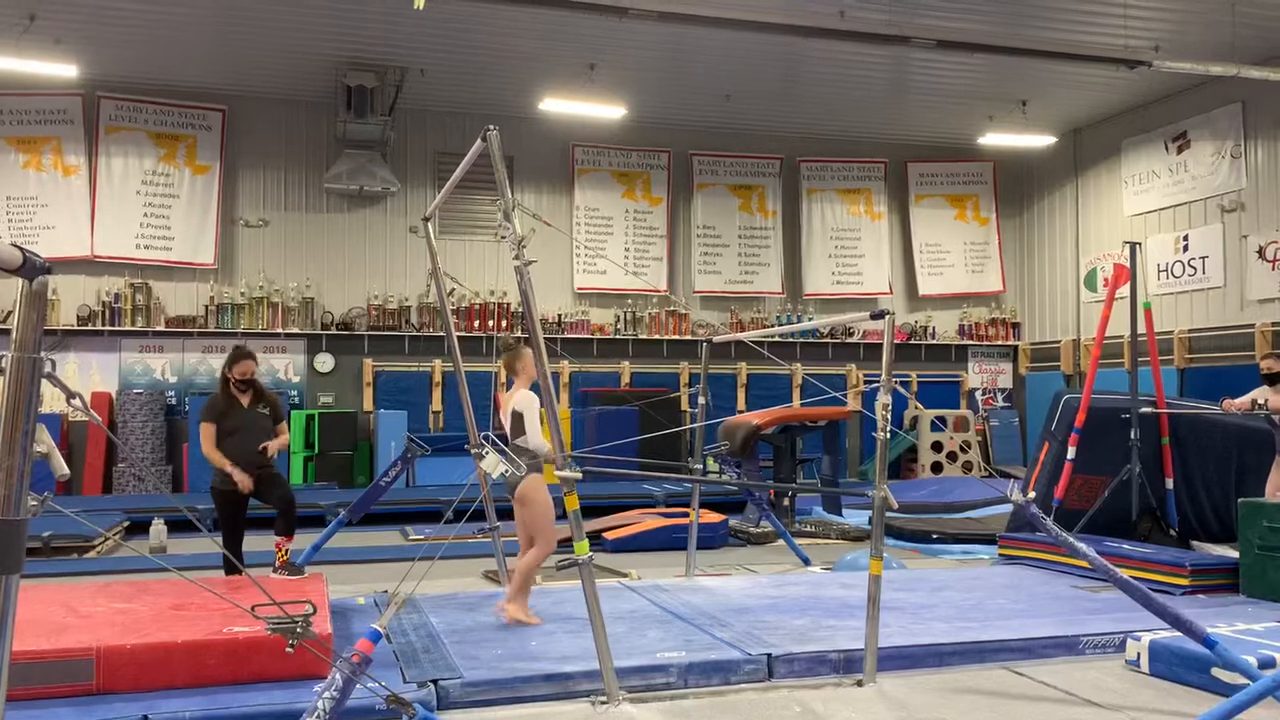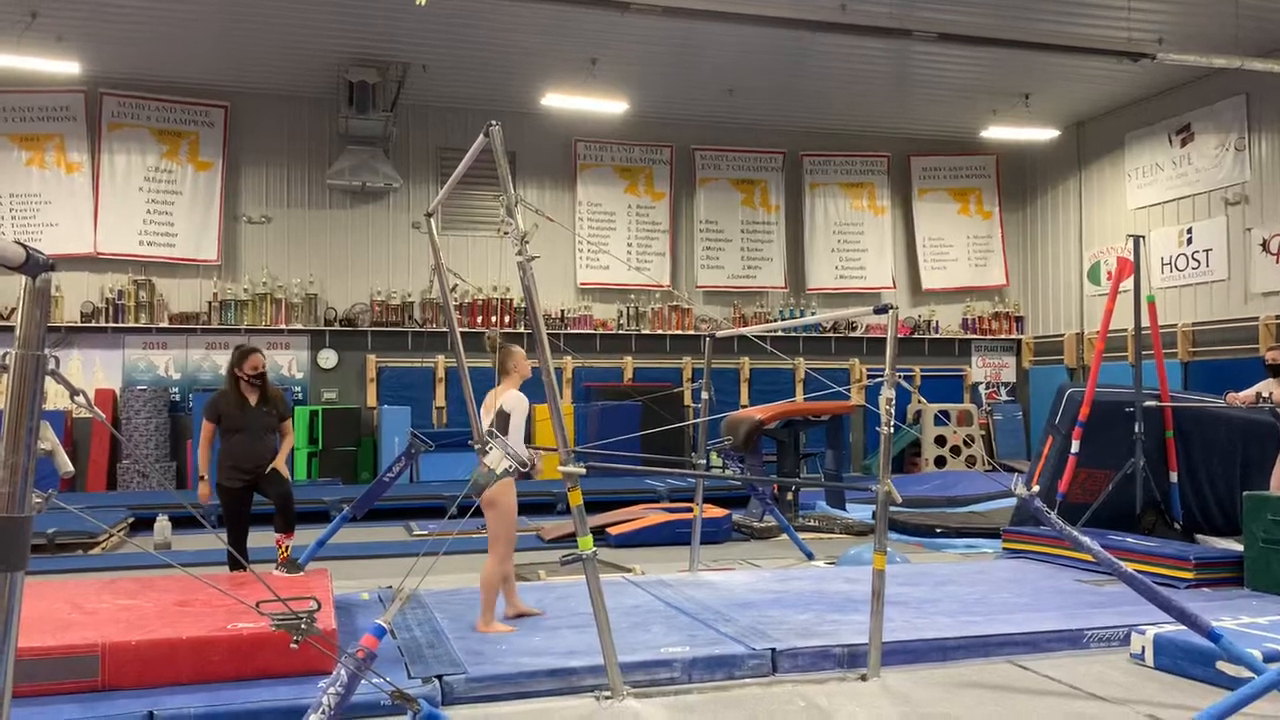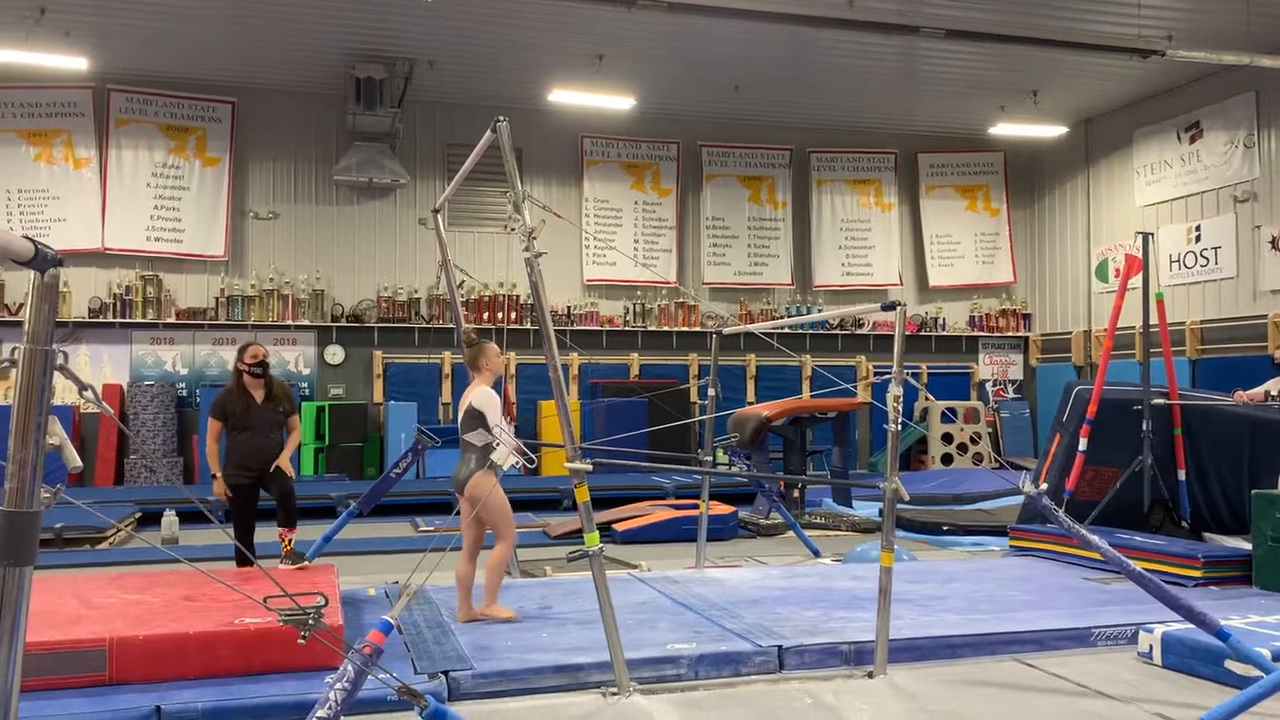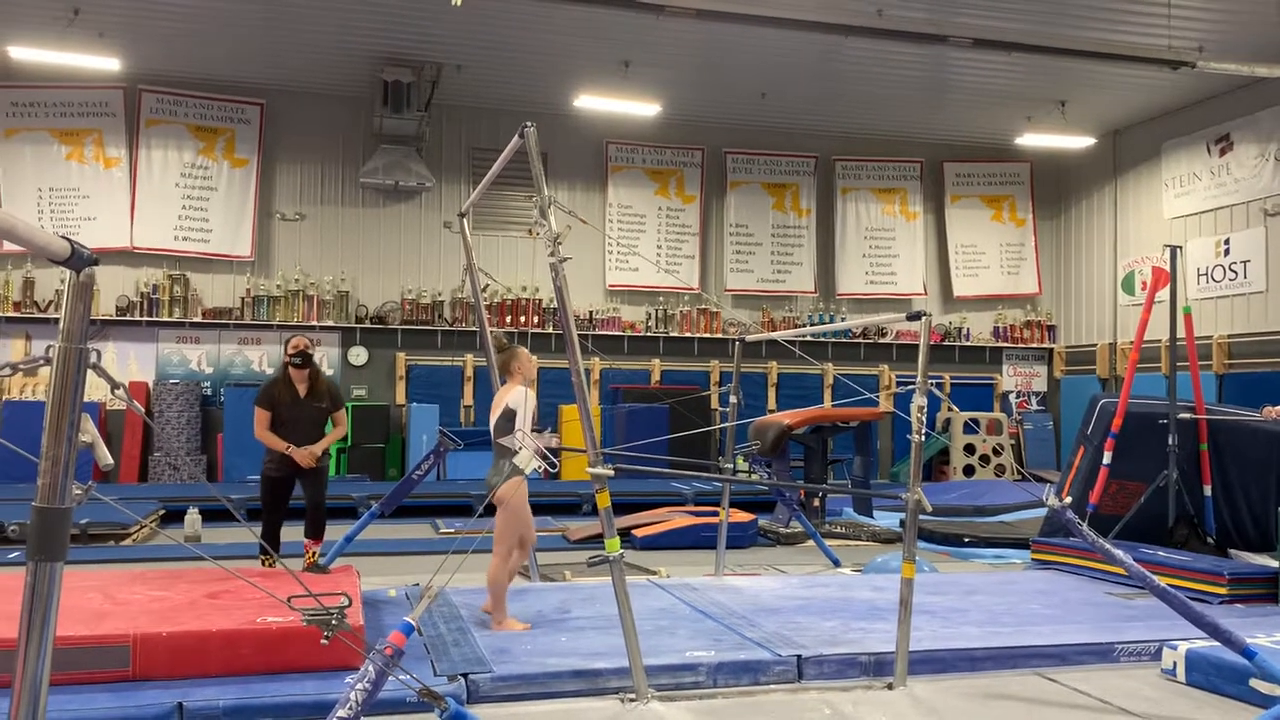
dt=0.7s
person 1, frame 1
left shoulder: (508, 400)
right shoulder: (528, 397)
right elbow: (536, 443)
left wrist: (549, 452)
right wrist: (556, 455)
left hip: (515, 474)
right hip: (528, 477)
left knee: (529, 547)
right knee: (546, 544)
left ankle: (521, 606)
right ankle: (511, 599)
person 1, frame 2
left shoulder: (490, 397)
right shoulder: (517, 399)
right elbow: (515, 447)
left wrist: (523, 455)
right wrist: (530, 458)
left hip: (485, 475)
right hip: (499, 480)
left knee: (504, 548)
right knee: (499, 553)
left ankle: (513, 603)
right ankle: (486, 620)
person 1, frame 3
left shoulder: (470, 393)
right shoulder: (486, 395)
right elbow: (507, 441)
left wrist: (499, 444)
left hip: (464, 473)
right hip: (478, 475)
left knee: (470, 547)
right knee: (507, 537)
left ankle: (466, 609)
right ankle: (489, 602)
person 1, frame 4
left shoulder: (502, 395)
right shoulder: (523, 394)
right elbow: (523, 444)
left hip: (499, 476)
right hip: (510, 479)
left knee: (526, 543)
right knee: (503, 552)
left ankle: (494, 602)
right ankle: (500, 617)
person 2, frame 1
left shoulder: (268, 400)
right shoulder: (215, 404)
left elbow: (284, 434)
right elbow: (208, 447)
left wrist: (276, 442)
right wrist: (233, 471)
left hip: (264, 473)
right hip: (229, 481)
left knee: (287, 500)
right knee: (232, 539)
left ankle: (282, 563)
person 2, frame 2
left shoulder: (275, 397)
right shoulder: (221, 400)
left elbow: (287, 433)
right elbow: (206, 442)
left wrist: (281, 459)
right wrist: (203, 478)
left hip: (267, 469)
right hip: (232, 476)
left knee: (285, 497)
right knee: (236, 534)
left ankle: (284, 560)
person 2, frame 3
left shoulder: (281, 393)
right shoulder: (226, 398)
left elbow: (294, 430)
right elbow: (212, 441)
left wrist: (285, 456)
right wrist: (217, 477)
left hip: (273, 465)
right hip: (239, 472)
left knee: (286, 492)
right knee: (243, 530)
left ankle: (287, 553)
person 2, frame 4
left shoulder: (327, 388)
right shoulder: (272, 388)
left elbow: (341, 426)
right elbow: (260, 431)
left wrist: (319, 447)
right wrist: (292, 450)
left hip: (314, 460)
right hip: (277, 463)
left knee: (317, 504)
right knee: (272, 519)
left ankle: (311, 562)
right ankle: (268, 569)
